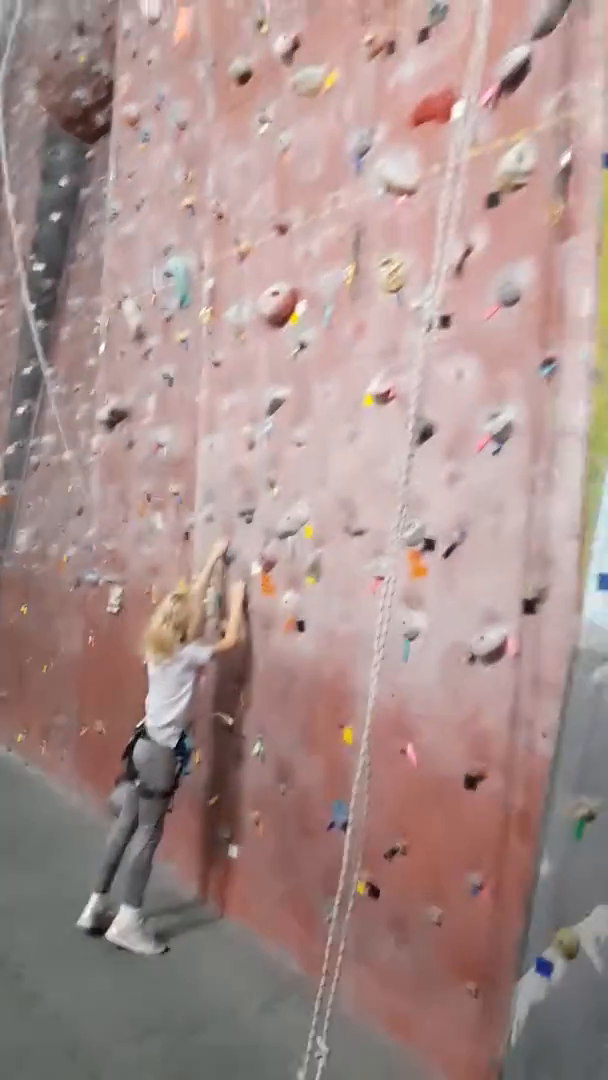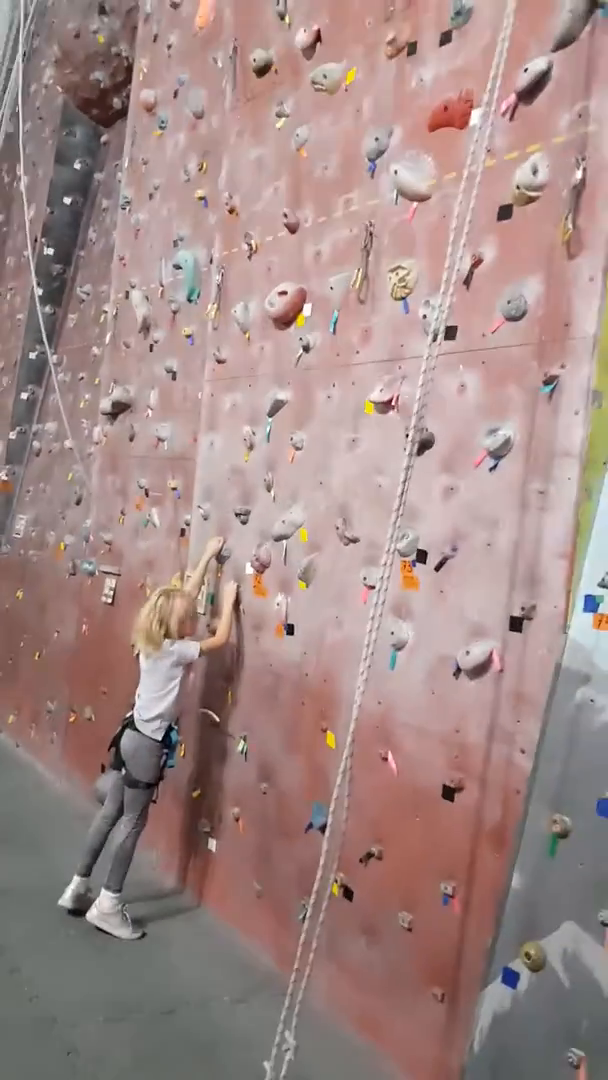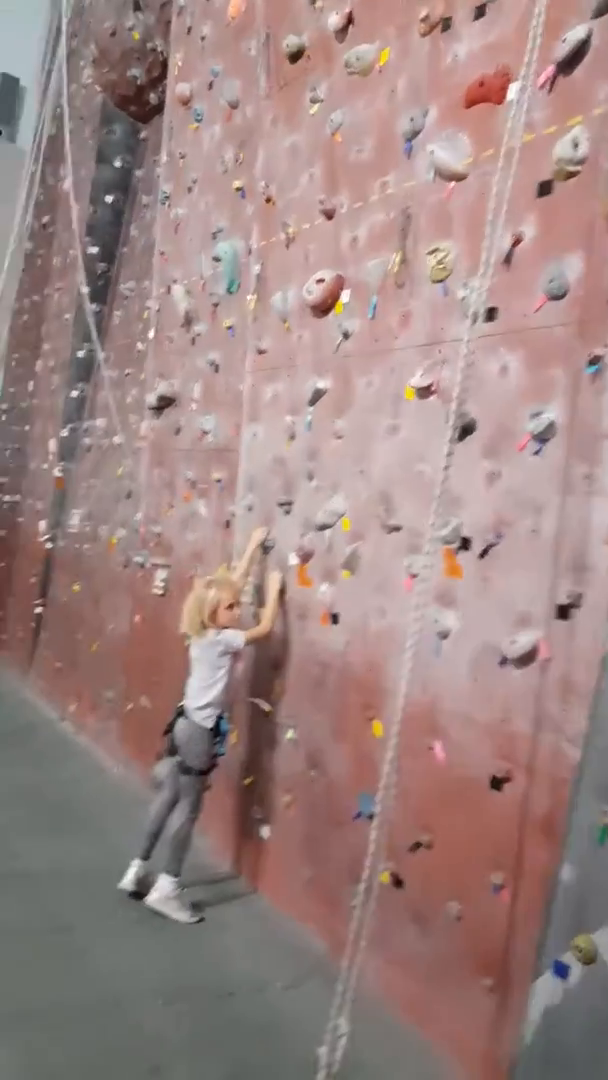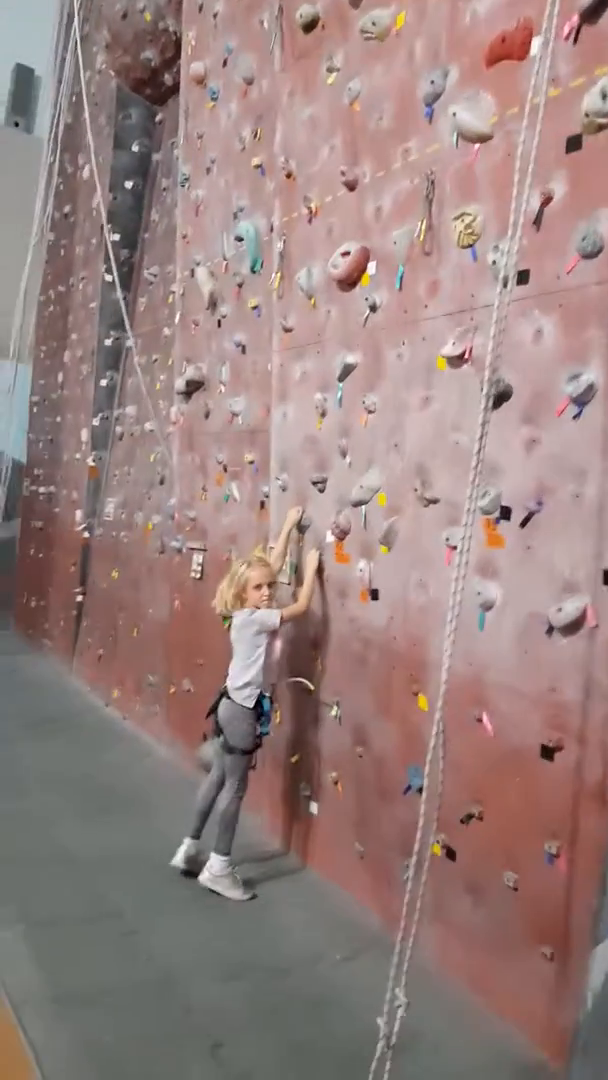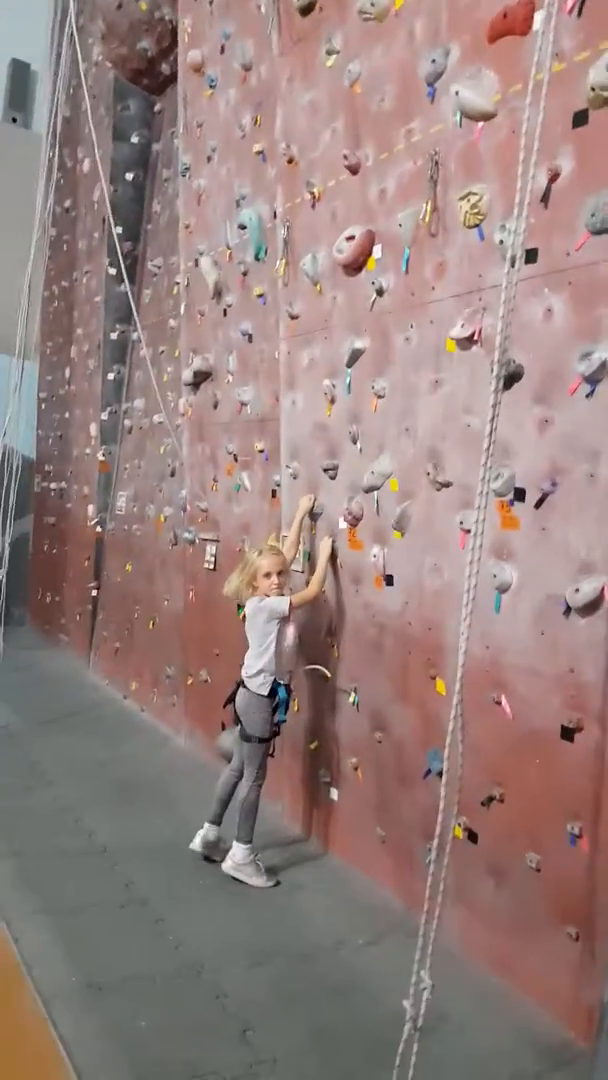
dt=0.1s
person 1, frame 1
left shoulder: (160, 650)
right shoulder: (186, 656)
left elbow: (189, 598)
right elbow: (231, 640)
left wrist: (214, 559)
right wrist: (235, 601)
left hip: (144, 741)
right hip: (162, 750)
left knee: (126, 825)
right knee: (148, 835)
left ankle: (97, 906)
right ankle: (127, 921)
person 1, frame 2
left shoulder: (154, 643)
right shoulder: (172, 650)
left elbow: (184, 594)
right elbow: (220, 639)
left wrist: (208, 557)
right wrist: (228, 600)
left hip: (133, 733)
right hip: (148, 742)
left knee: (111, 812)
right knee: (132, 823)
left ankle: (78, 889)
right ankle: (107, 905)
person 1, frame 3
left shoulder: (204, 634)
right shoulder: (219, 640)
left elbow: (232, 583)
right elbow: (265, 628)
left wrist: (254, 547)
right wrist: (273, 590)
left hip: (187, 722)
right hip: (200, 729)
left knee: (168, 797)
right knee: (188, 809)
left ankle: (137, 872)
right ankle: (166, 889)
person 1, frame 4
left shoulder: (253, 613)
right shoulder: (251, 618)
left elbow: (273, 564)
right elbow: (301, 606)
left wrist: (288, 527)
right wrist: (311, 567)
left hip: (235, 705)
right hip: (242, 708)
left knee: (218, 778)
right knee: (235, 789)
left ankle: (189, 850)
right ankle: (218, 869)
person 1, frame 5
left shoulder: (270, 601)
right shoulder: (262, 606)
left elbow: (287, 552)
right elbow: (313, 592)
left wrist: (301, 515)
right wrist: (324, 554)
left hip: (255, 694)
right hip: (259, 697)
left knee: (239, 766)
right knee: (254, 777)
left ankle: (209, 834)
right ankle: (241, 856)
